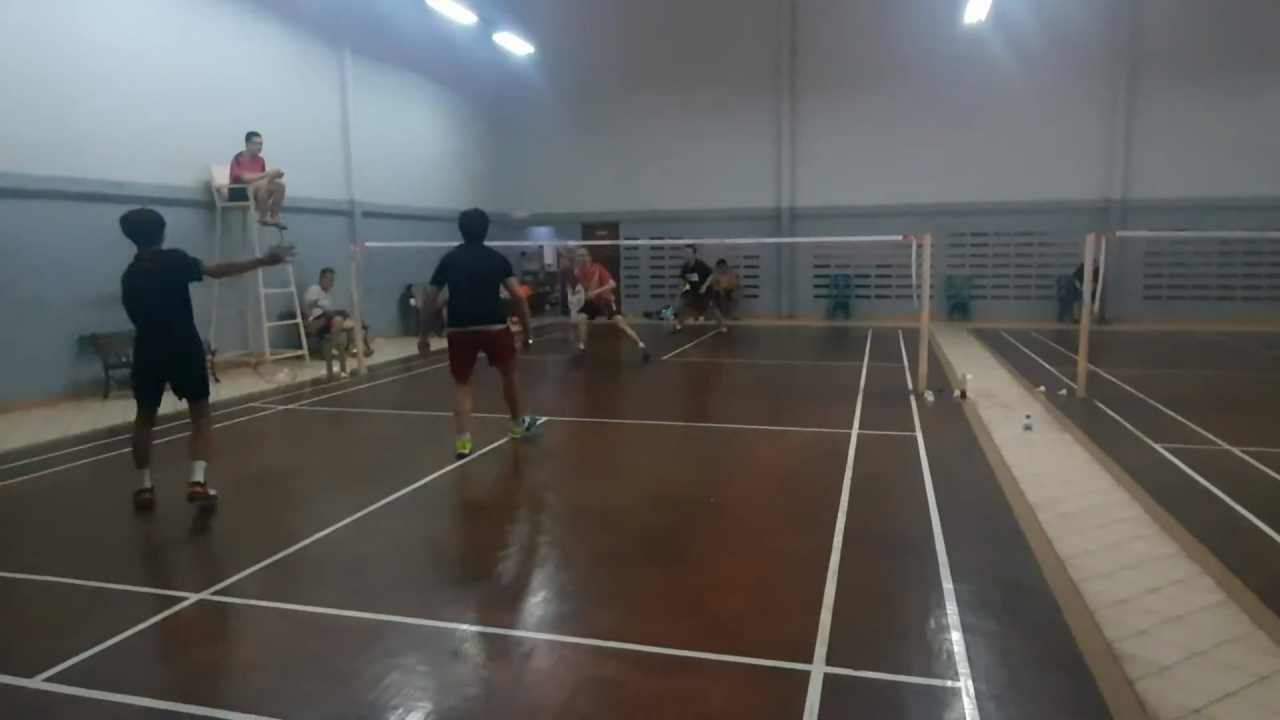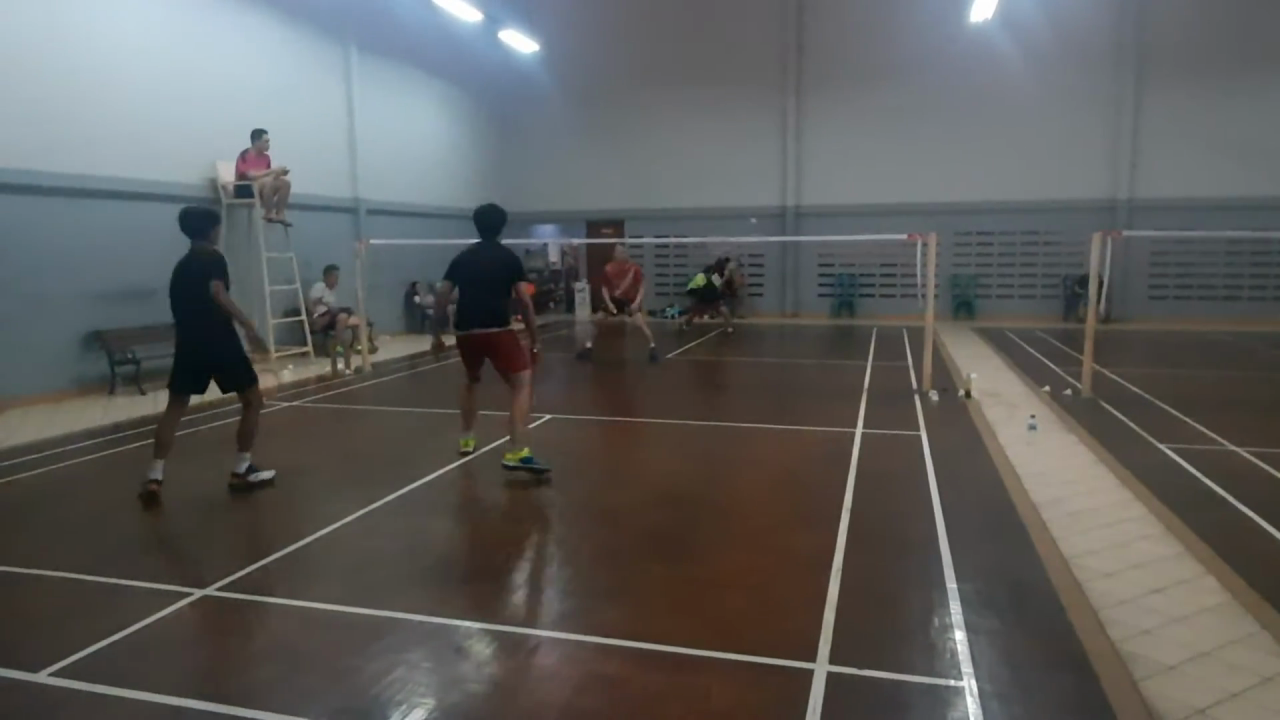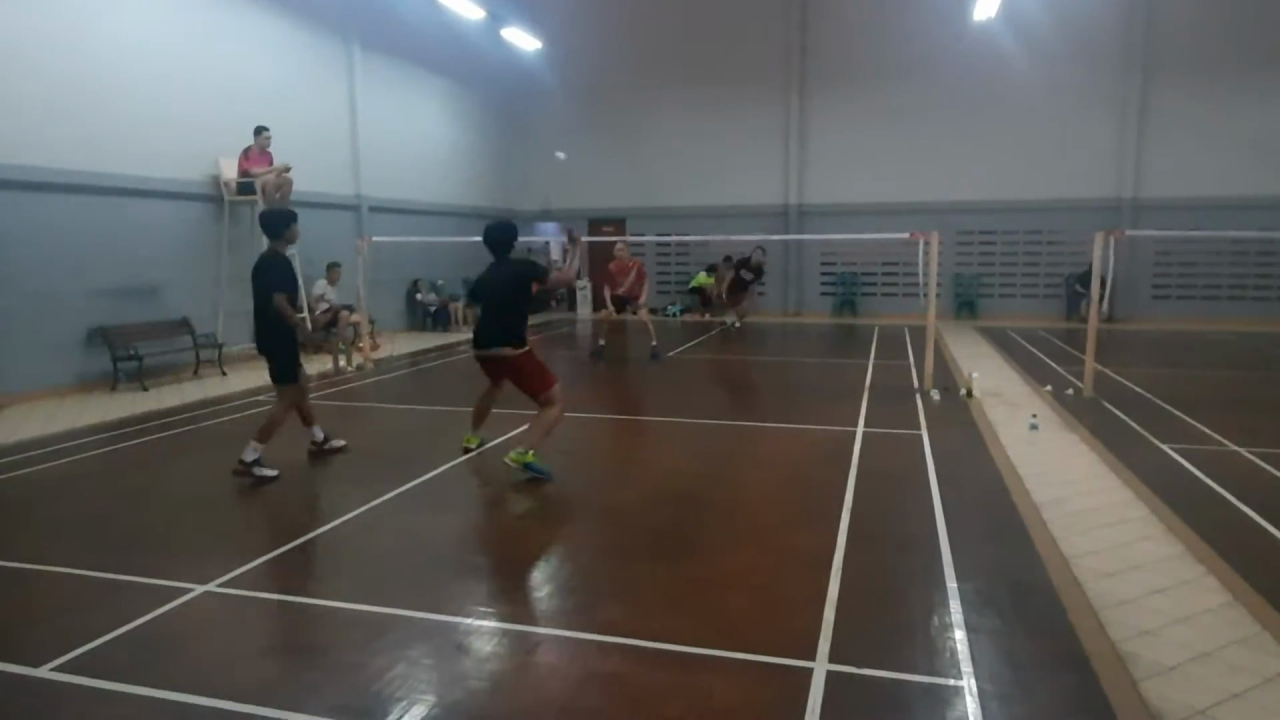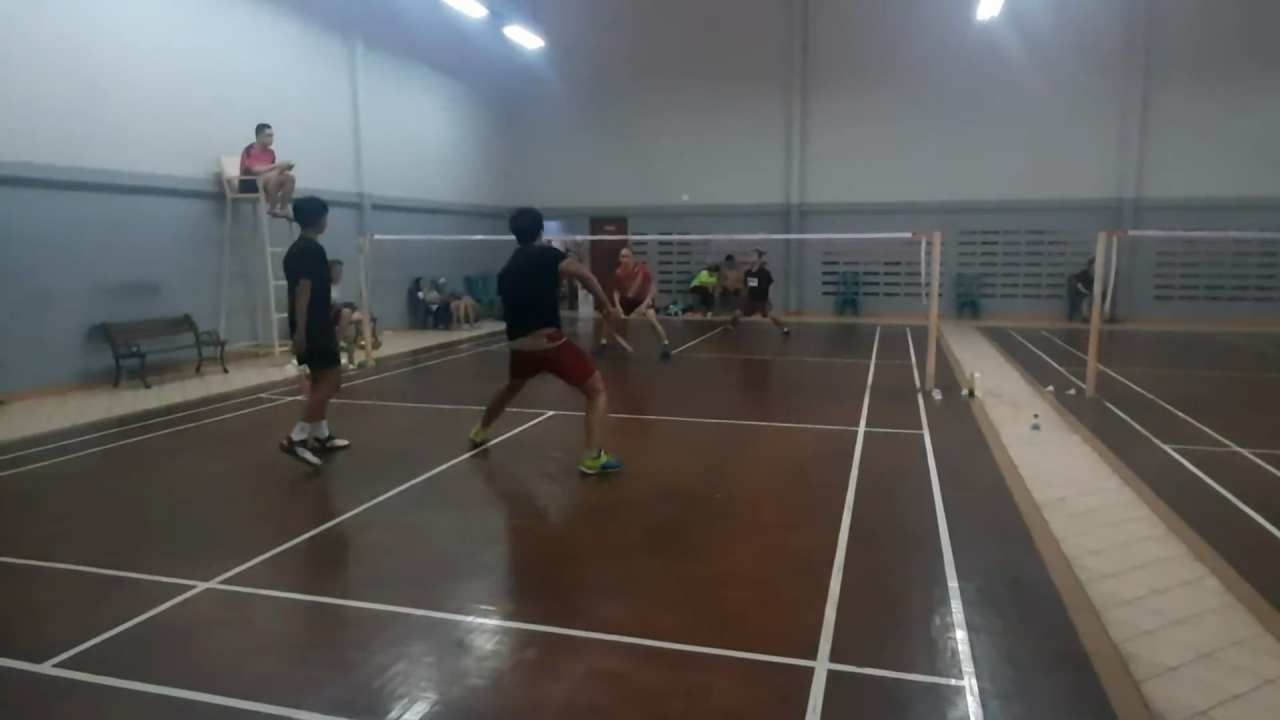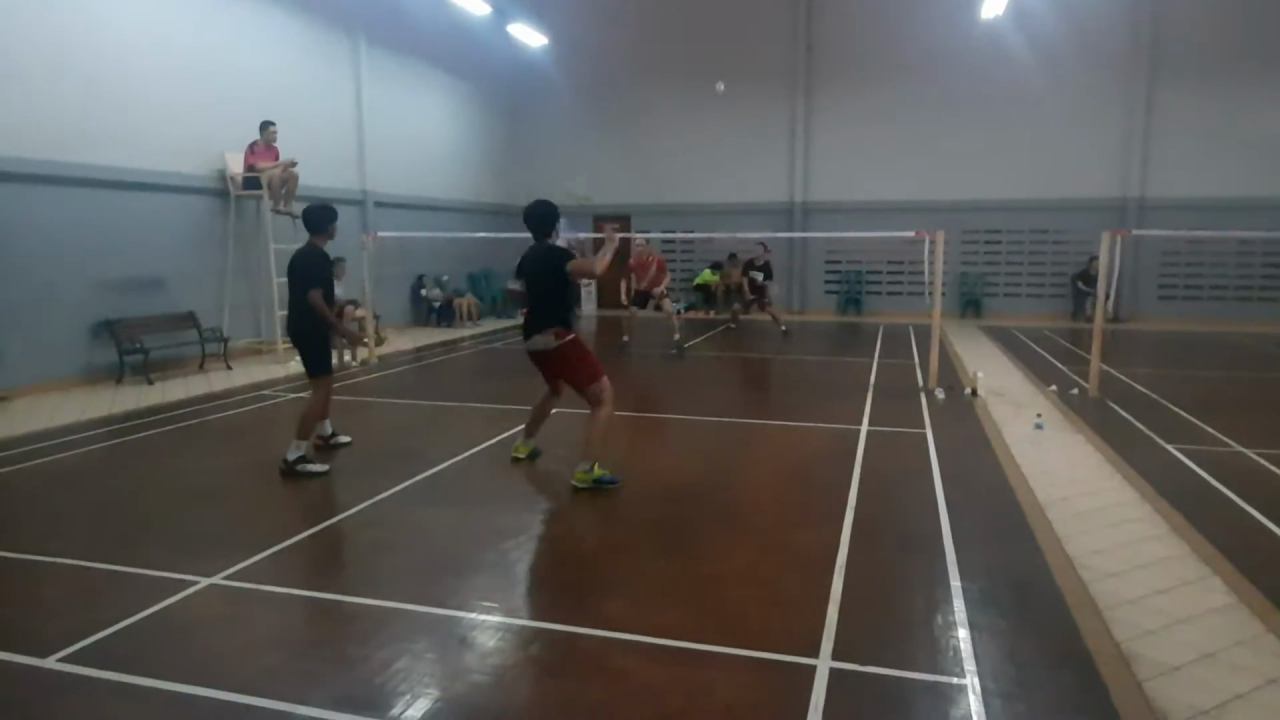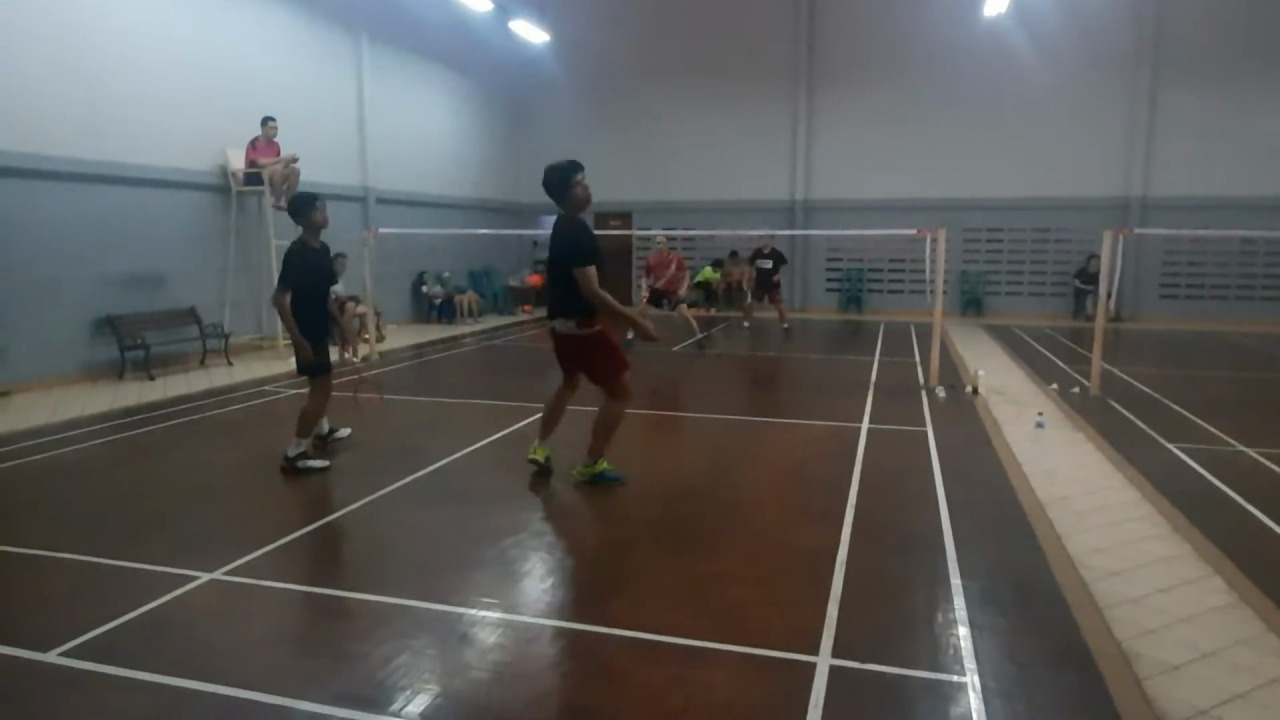
dt=0.4s
person 1, frame 1
left shoulder: (129, 277)
right shoulder: (172, 259)
right elbow: (214, 271)
right wrist: (264, 261)
left hip: (147, 356)
right hip: (186, 350)
left knee: (145, 419)
right knee: (201, 416)
left ankle: (144, 488)
right ankle: (198, 481)
person 1, frame 2
left shoulder: (180, 267)
right shoulder: (213, 259)
right elbow: (218, 293)
right wrist: (248, 325)
left hip: (189, 346)
right hip: (220, 343)
left knee: (174, 410)
right knee: (253, 400)
left ankle: (154, 479)
right ankle: (242, 470)
person 1, frame 3
left shoulder: (265, 262)
right shoulder: (279, 263)
right elbow: (280, 304)
left hip: (271, 337)
right hip: (278, 339)
left knee: (299, 387)
right knee: (286, 399)
left ankle: (318, 439)
right ankle: (249, 459)
person 1, frame 4
left shoulder: (293, 251)
right shoulder: (313, 250)
right elbow: (303, 289)
right wrist: (301, 329)
left hip: (304, 325)
right hip: (316, 326)
left knee: (319, 381)
right knee: (330, 381)
left ankle: (321, 435)
right ankle: (297, 438)
person 1, frame 5
left shoulder: (301, 255)
right shoulder: (319, 257)
right elbow: (316, 298)
right wrist: (341, 327)
left hip: (301, 328)
right hip: (312, 330)
left knee: (322, 384)
right knee: (321, 391)
left ankle: (325, 433)
right ankle: (294, 458)
person 1, frame 6
left shoulder: (323, 249)
right shoulder: (297, 253)
right elbow: (279, 298)
left wrist: (339, 322)
right wrist: (297, 339)
left hip: (321, 327)
right hip: (308, 331)
left knee: (322, 382)
right knee: (321, 388)
left ankle: (322, 429)
right ankle: (294, 455)
person 2, frame 1
left shoulder: (449, 259)
right shoulder: (496, 258)
left elbow: (430, 299)
right elbow: (518, 296)
left wrist: (423, 334)
right wrist: (528, 331)
left hip: (459, 328)
right hip: (494, 326)
left knee: (462, 382)
right knee: (509, 372)
left ankle: (463, 440)
right ankle: (518, 424)
person 2, frame 2
left shoulder: (463, 257)
right shoulder: (509, 258)
left elbow: (441, 296)
right elbow: (525, 302)
left wrist: (437, 333)
right wrist: (534, 340)
left hip: (465, 330)
right hip: (496, 330)
left knee: (471, 381)
right knee: (522, 386)
left ankle: (467, 442)
right ankle: (517, 453)
person 2, frame 3
left shoulder: (483, 279)
right shoulder: (522, 268)
left elbow: (471, 302)
right elbow: (567, 279)
right wrist: (575, 250)
left hip: (482, 348)
right hip: (511, 349)
left knee: (495, 384)
right knee: (553, 404)
left ankle: (473, 437)
right ankle: (522, 455)
person 2, frame 4
left shoulder: (507, 270)
right shoulder: (546, 254)
left elbow: (504, 311)
right elbow: (583, 275)
right wrist: (607, 306)
left hip: (518, 342)
right hip: (548, 339)
left knee: (513, 385)
right knee: (596, 390)
left ankle: (480, 433)
right ankle: (593, 457)
person 2, frame 5
left shoulder: (527, 258)
right shoulder: (553, 253)
left elbow: (516, 291)
right elbow: (592, 270)
right wrist: (611, 244)
left hip: (534, 341)
right hip: (557, 338)
left knee: (555, 391)
right knee: (602, 401)
left ankle: (524, 444)
right ankle: (587, 470)
person 2, frame 6
left shoulder: (564, 228)
right shoulder: (576, 233)
right elbow: (592, 290)
right wrist: (635, 321)
left hip: (561, 322)
right hip: (581, 324)
left knee: (569, 385)
right knee: (619, 392)
left ankle: (540, 447)
right ankle: (592, 465)
